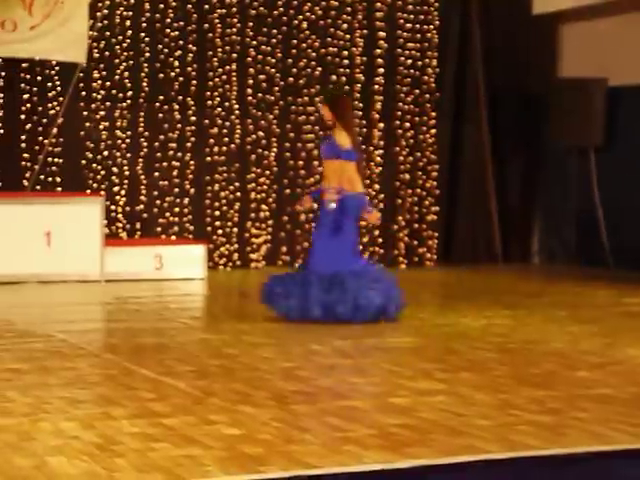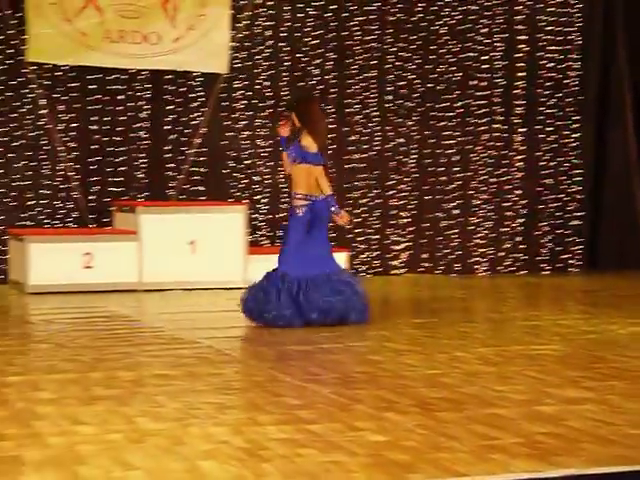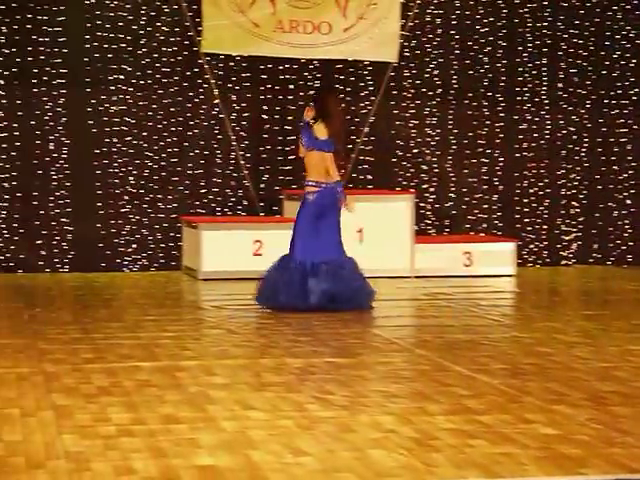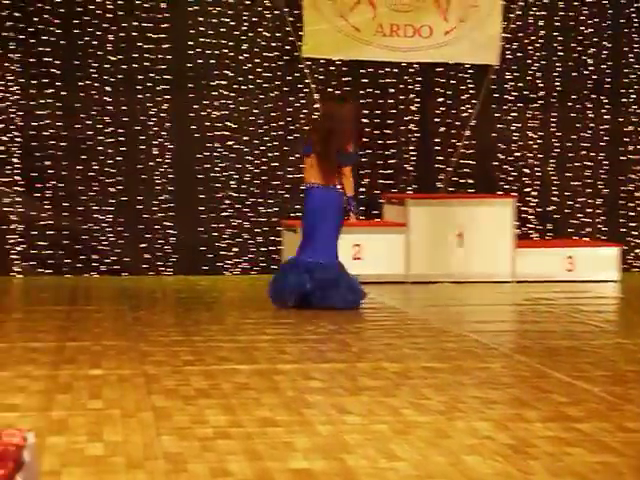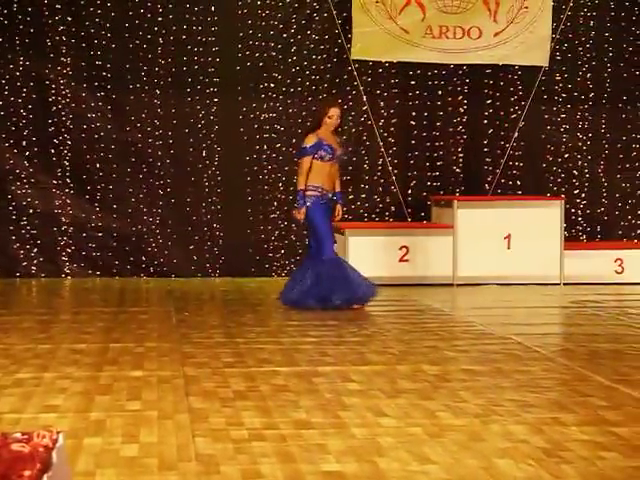
dt=1s
person 1, frame 1
left shoulder: (341, 136)
right shoulder: (338, 135)
left elbow: (351, 174)
left wrist: (365, 207)
right wrist: (314, 197)
left hip: (338, 202)
right hip: (333, 201)
left knee: (322, 256)
right knee: (343, 258)
left ankle: (315, 305)
right ankle: (374, 303)
person 1, frame 2
left shoulder: (307, 140)
right shoulder: (305, 139)
left elbow: (320, 177)
right elbow: (290, 168)
left wrist: (334, 208)
right wrist: (284, 139)
left hip: (305, 205)
right hip: (310, 205)
left knee: (291, 261)
right knee: (319, 261)
left ankle: (282, 311)
right ankle: (337, 309)
person 1, frame 3
left shoulder: (319, 127)
right shoulder: (329, 128)
left elbow: (329, 162)
right elbow: (303, 152)
left wrist: (341, 193)
right wrist: (306, 122)
left hip: (316, 191)
right hip: (329, 192)
left knee: (302, 247)
right knee: (329, 248)
left ankle: (294, 295)
right ankle: (346, 295)
person 1, frame 4
left shoulder: (313, 136)
right shoulder: (345, 143)
left elbow: (307, 166)
right elbow: (346, 176)
right wrist: (352, 208)
left hip: (313, 194)
right hip: (334, 196)
left knee: (310, 246)
right knee: (328, 247)
left ankle: (302, 292)
right ankle: (330, 295)
person 1, frame 5
left shoulder: (335, 140)
right shoulder: (312, 139)
right elbow: (302, 172)
left wrist: (338, 201)
right wrist: (300, 203)
left hip: (326, 199)
right hip: (313, 198)
left knee: (319, 248)
right knee: (325, 248)
left ankle: (311, 294)
right ankle: (337, 294)
